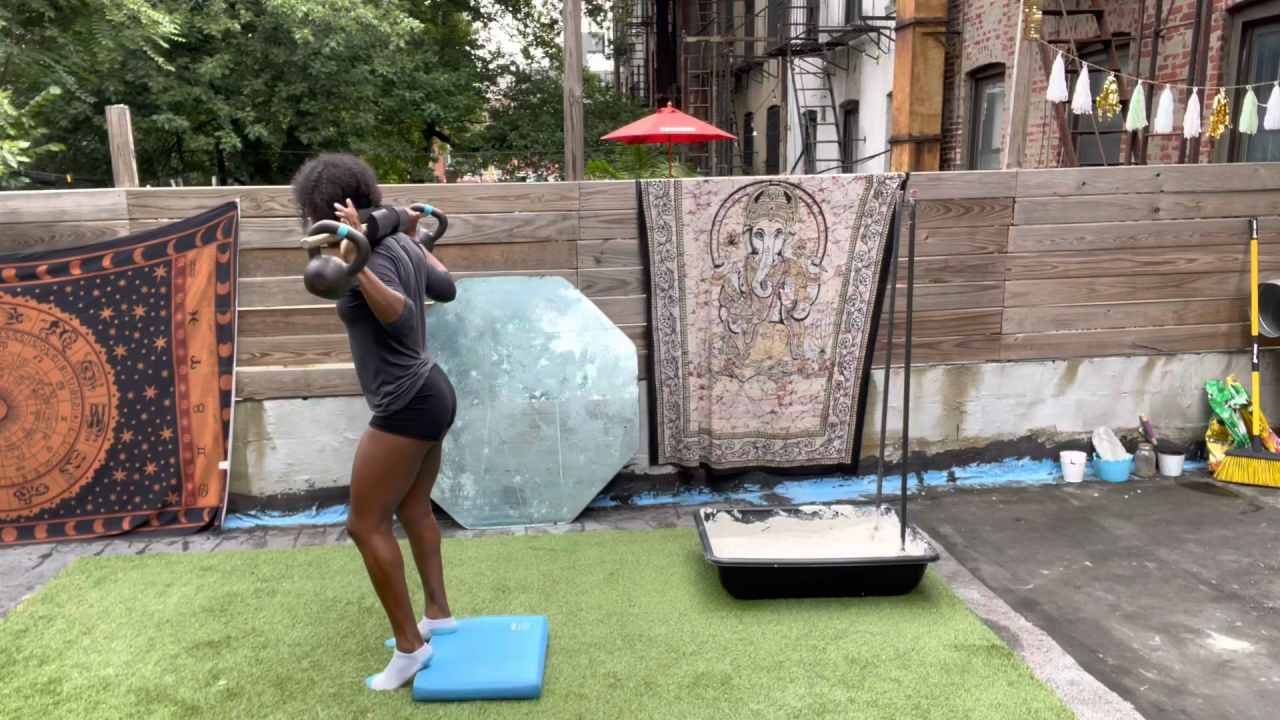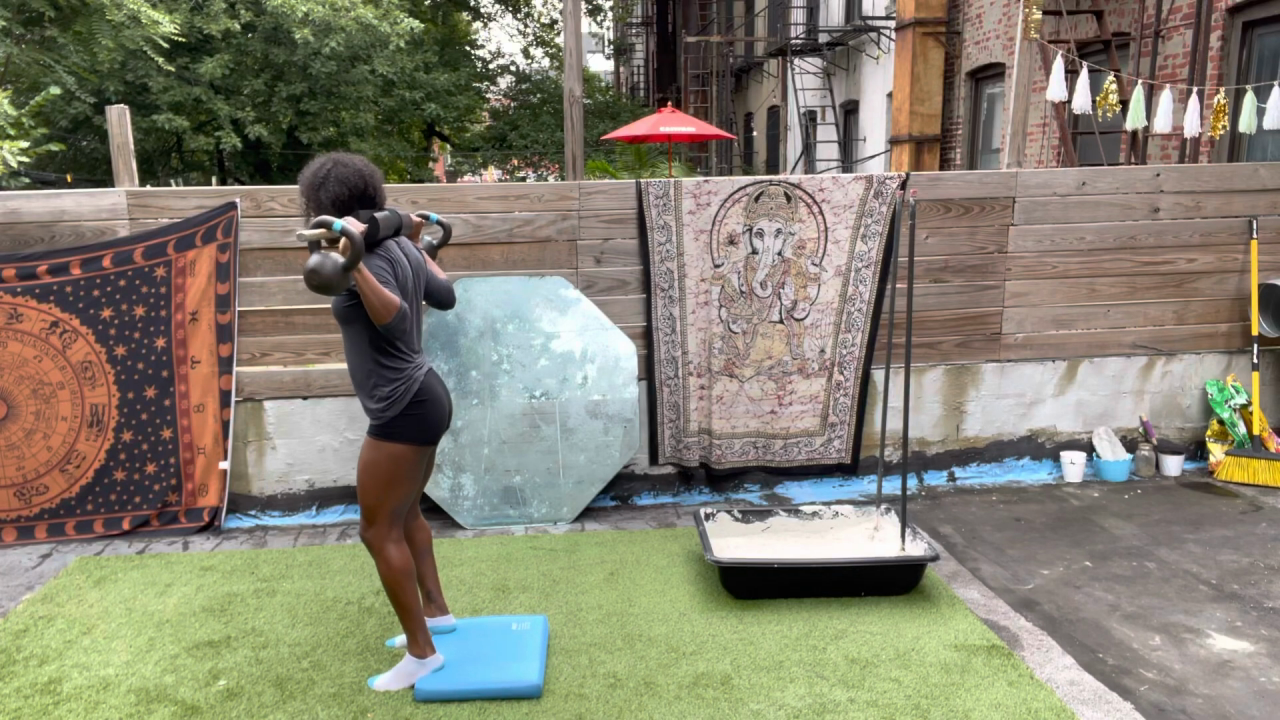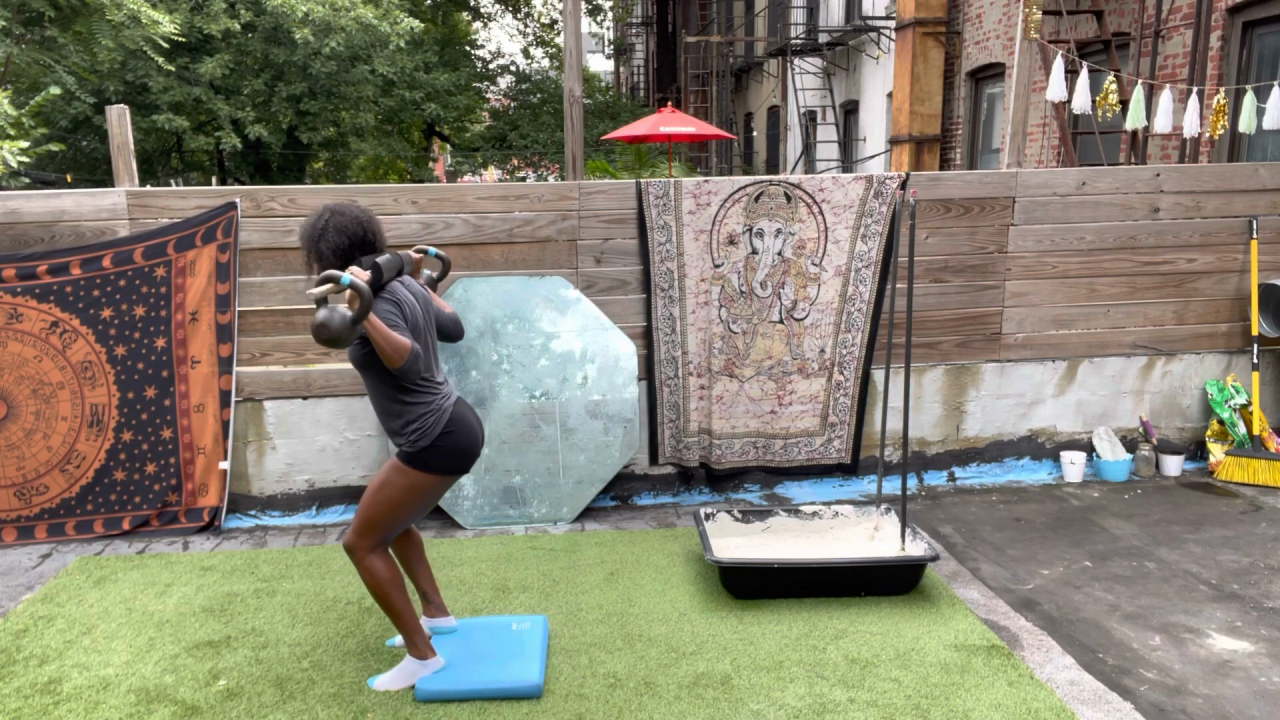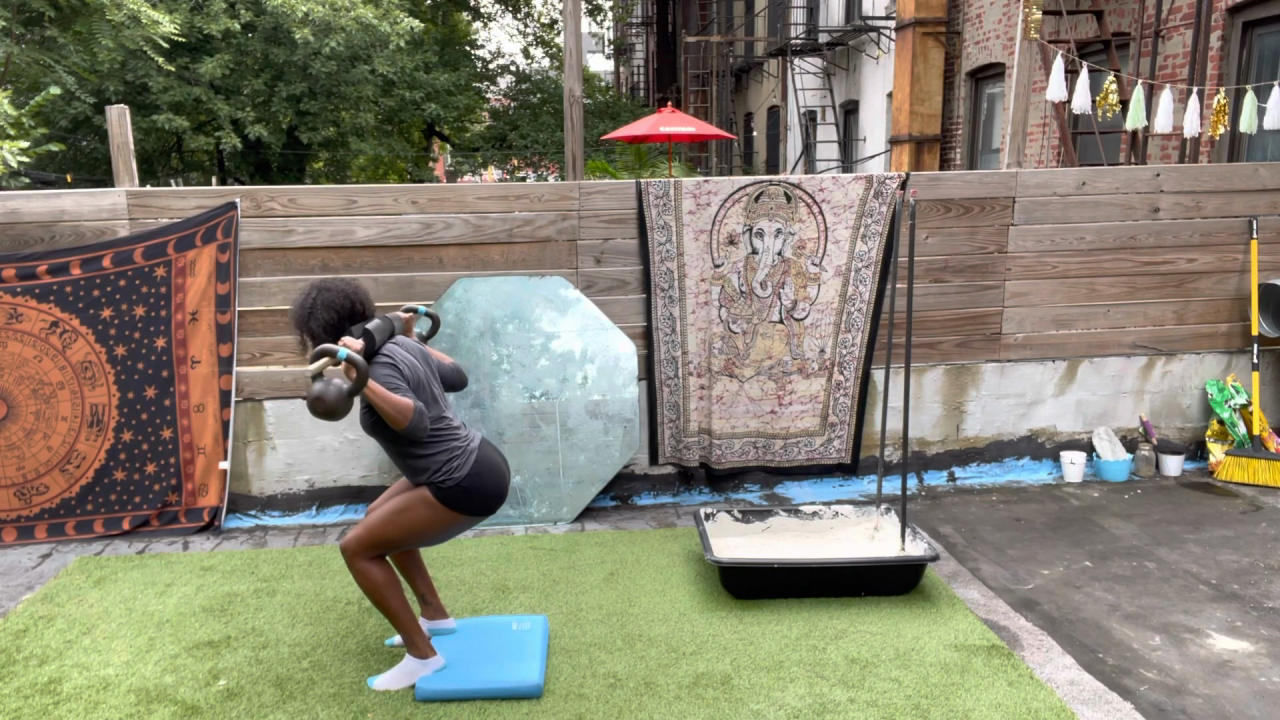
dt=1s
person 1, frame 1
left shoulder: (374, 254)
right shoulder: (399, 244)
left elbow: (401, 318)
right elbow: (446, 288)
left wrist: (355, 265)
left hip: (406, 406)
right hip: (428, 395)
left knee: (366, 524)
right knee: (413, 511)
left ankle: (410, 646)
right ankle: (439, 613)
person 1, frame 2
left shoulder: (372, 256)
right shoulder: (398, 248)
left elbow: (396, 321)
right elbow: (445, 296)
left wrist: (353, 265)
left hip: (403, 410)
right hip: (424, 398)
left knee: (379, 531)
right knee: (403, 514)
left ankle: (422, 653)
right ankle: (436, 612)
person 1, frame 3
left shoulder: (379, 301)
right shoulder: (403, 286)
left elbow: (412, 365)
right elbow: (454, 329)
left wrist: (361, 315)
left hip: (438, 443)
right hip: (454, 427)
left knee: (363, 542)
right knee: (389, 517)
left ankle: (422, 655)
right ankle: (436, 614)
person 1, frame 4
left shoulder: (378, 367)
right shoulder: (400, 347)
left elbow: (417, 424)
right elbow: (457, 378)
left wrist: (360, 382)
left hip: (469, 487)
right hip: (476, 465)
left knee: (358, 546)
right knee: (379, 519)
left ankle: (422, 655)
right ankle: (435, 616)
